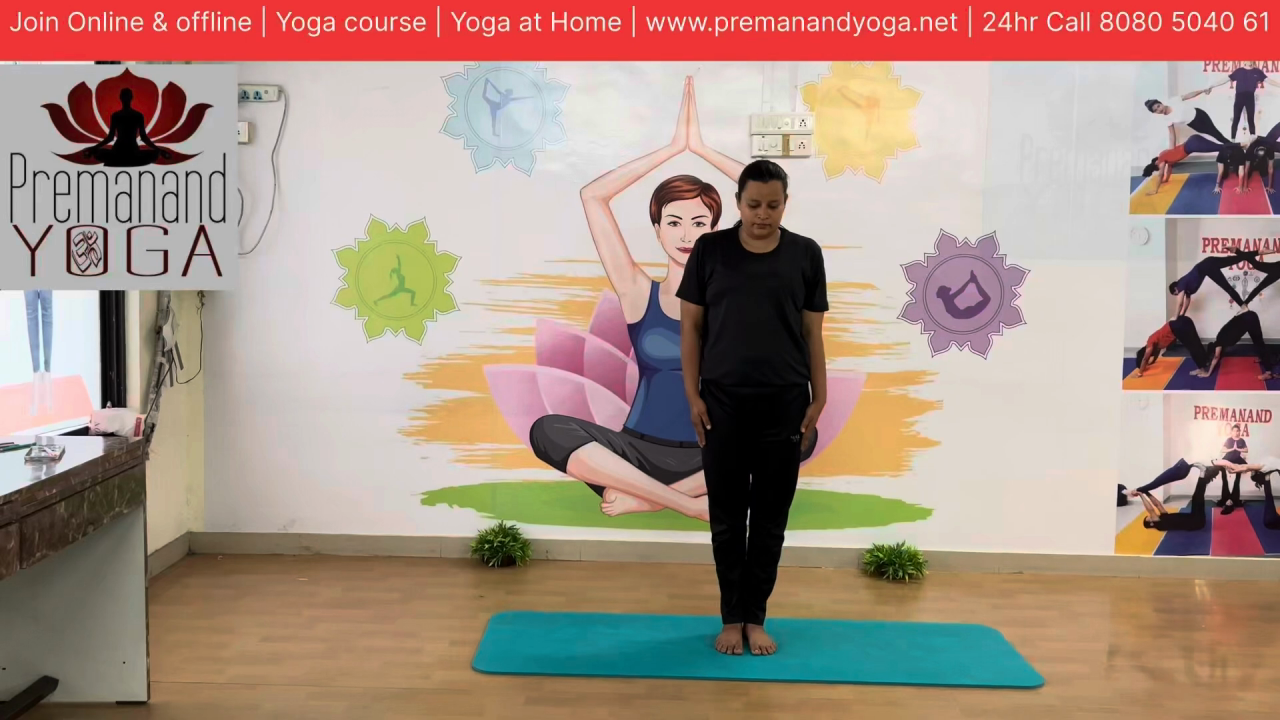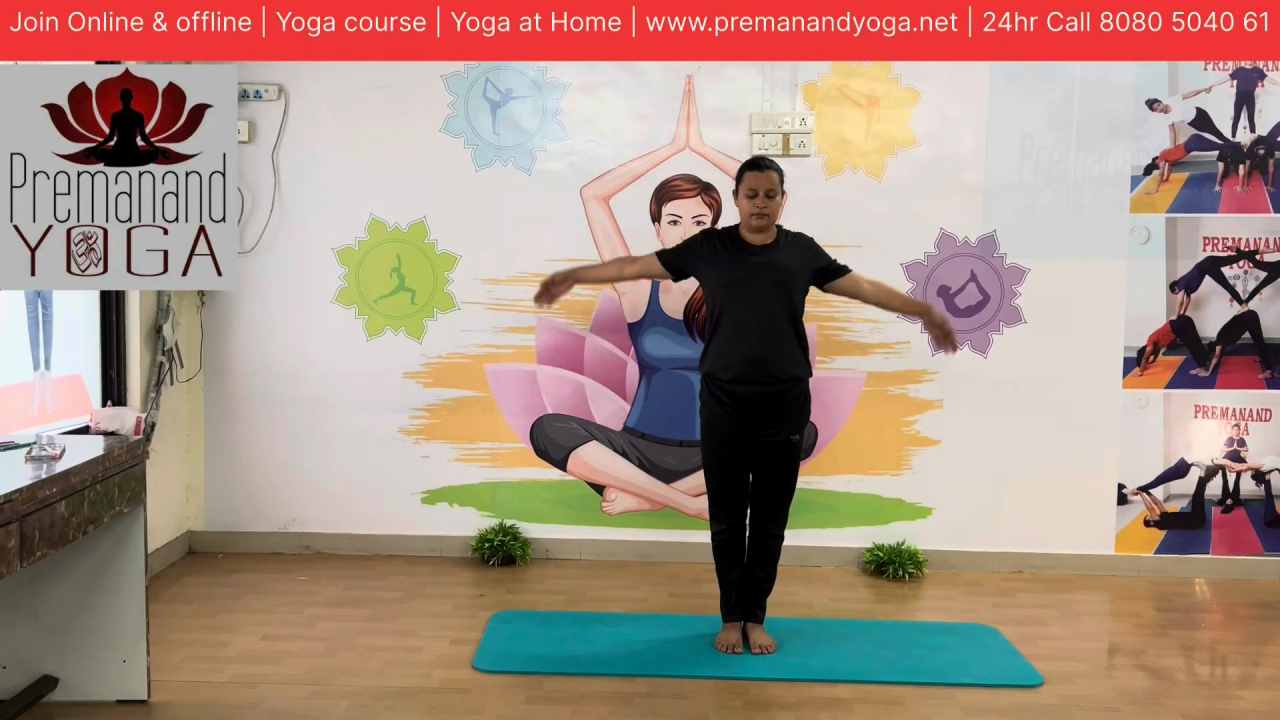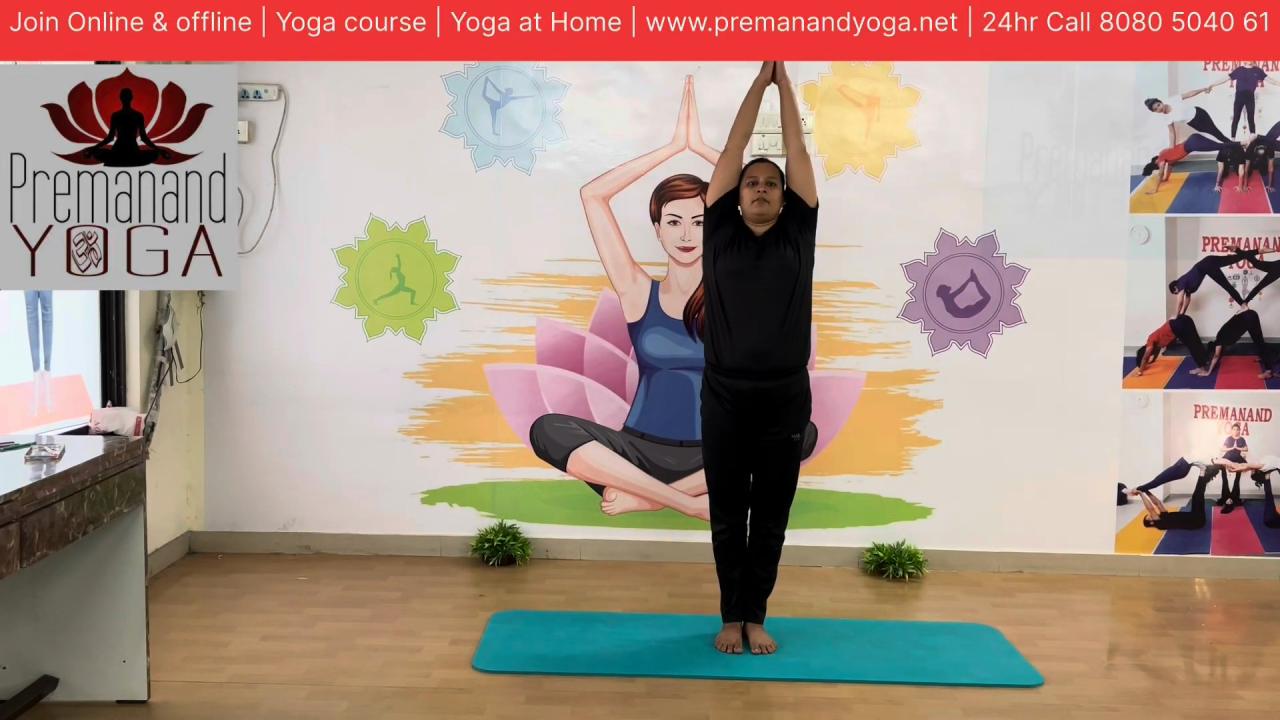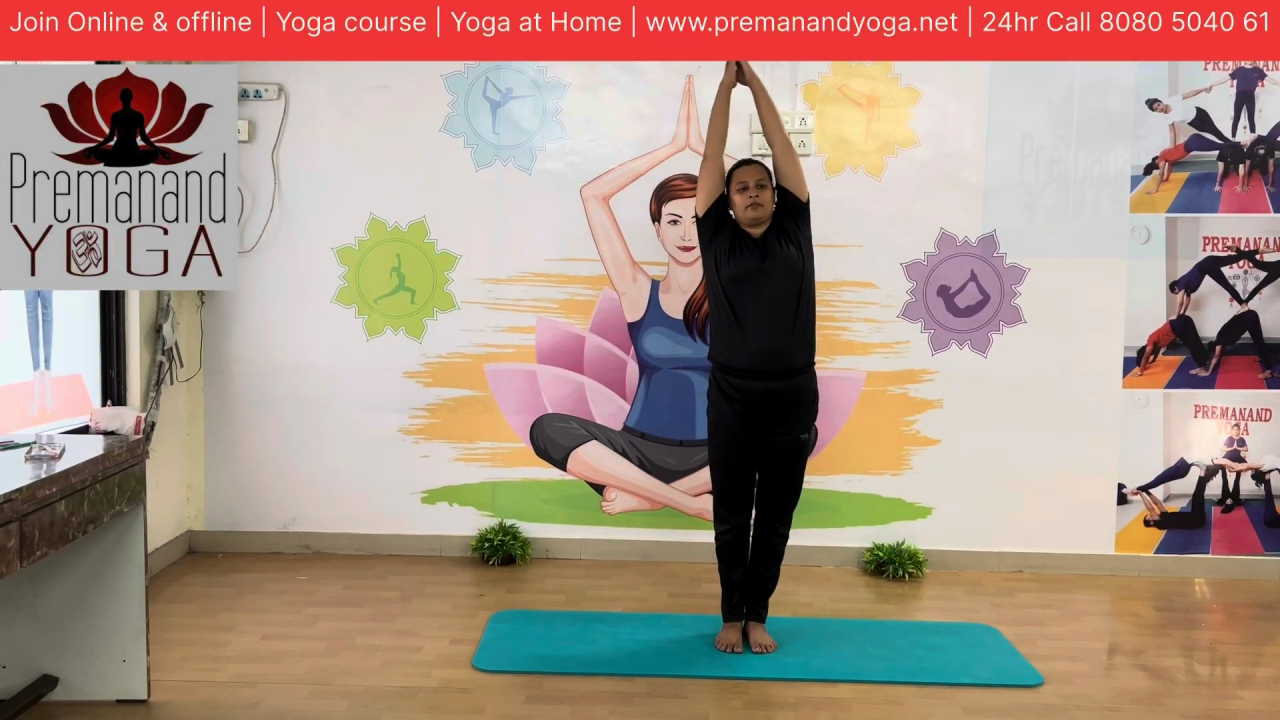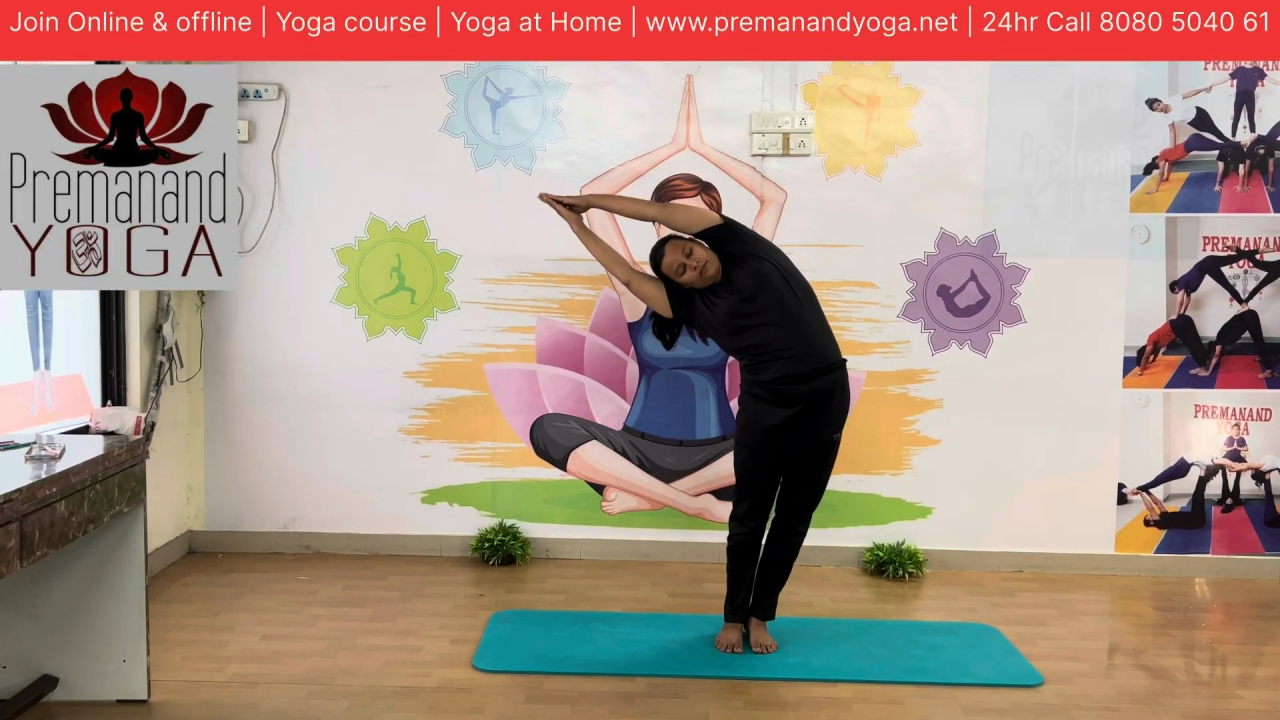
dt=1s
person 1, frame 1
left shoulder: (806, 253)
right shoulder: (709, 249)
left elbow: (813, 332)
right elbow: (691, 326)
left wrist: (818, 399)
right wrist: (693, 394)
left hip: (784, 403)
right hip: (723, 401)
left knee: (770, 517)
right knee: (727, 516)
left ankle: (755, 617)
right ankle: (731, 617)
person 1, frame 2
left shoulder: (802, 250)
right shoulder: (708, 246)
left elbow: (859, 287)
right elbow: (640, 267)
left wrist: (922, 311)
right wrist: (574, 276)
left hip: (785, 400)
right hip: (723, 399)
left knee: (770, 516)
right knee: (726, 515)
left ankle: (755, 615)
right ankle: (730, 616)
person 1, frame 3
left shoulder: (799, 231)
right shoulder: (720, 230)
left elbow: (798, 150)
right elbow: (733, 149)
left wrist: (785, 81)
right wrist: (758, 83)
left hip: (785, 396)
right hip: (725, 395)
left knee: (771, 516)
right knee: (728, 514)
left ankle: (756, 615)
right ankle: (731, 615)
person 1, frame 4
left shoulder: (795, 230)
right shoulder: (717, 238)
left elbow: (782, 149)
right elbow: (711, 159)
left wrist: (757, 84)
right wrist: (726, 86)
left hip: (793, 395)
right hip: (732, 396)
left knee: (775, 516)
right knee: (732, 515)
left ankle: (757, 615)
right ankle: (732, 615)
person 1, frame 5
left shoulder: (740, 247)
right shoulder: (693, 304)
left elbow: (660, 213)
right elbow: (628, 276)
left wrist: (595, 198)
right wrist: (578, 222)
left hip: (827, 391)
right hip: (767, 401)
left knee: (795, 515)
right knee: (749, 514)
left ankle: (760, 615)
right ankle: (733, 616)
person 2, frame 1
right shoulder: (638, 292)
right elbow: (592, 196)
left wrist: (700, 147)
right wrist: (674, 147)
right hip: (641, 452)
right knee: (548, 431)
left ankle: (643, 497)
right ankle: (692, 503)
person 2, frame 2
right shoulder: (640, 292)
right elbow: (593, 196)
left wrist: (700, 146)
right wrist: (674, 146)
right hip: (642, 451)
left knee: (801, 433)
right knee: (549, 430)
left ankle: (645, 495)
right ankle: (695, 502)
person 2, frame 3
right shoulder: (638, 291)
right elbow: (592, 195)
left wrist: (699, 145)
right wrist: (673, 146)
right hip: (641, 452)
left knee: (800, 432)
right knee: (548, 430)
left ankle: (645, 496)
right ankle: (695, 503)
person 2, frame 4
right shoulder: (637, 290)
right elbow: (592, 195)
left wrist: (699, 144)
right wrist: (674, 146)
left hip: (711, 456)
right hip: (640, 451)
right knee: (547, 430)
left ankle: (644, 494)
right ankle: (694, 501)
person 2, frame 5
right shoulder: (638, 291)
left elbow: (774, 198)
right elbow: (592, 196)
left wrist: (700, 146)
right wrist: (674, 146)
left hip: (715, 455)
right hip: (642, 452)
right knee: (548, 429)
left ankle: (647, 495)
right ankle: (698, 504)
